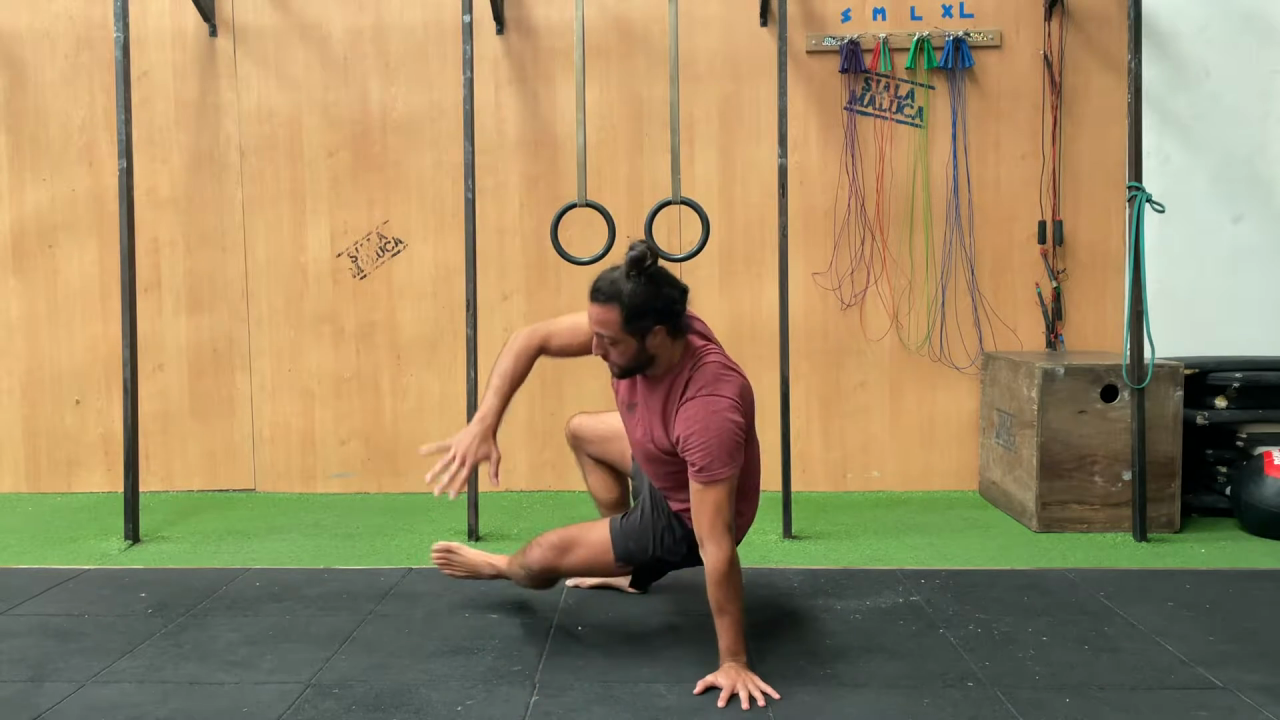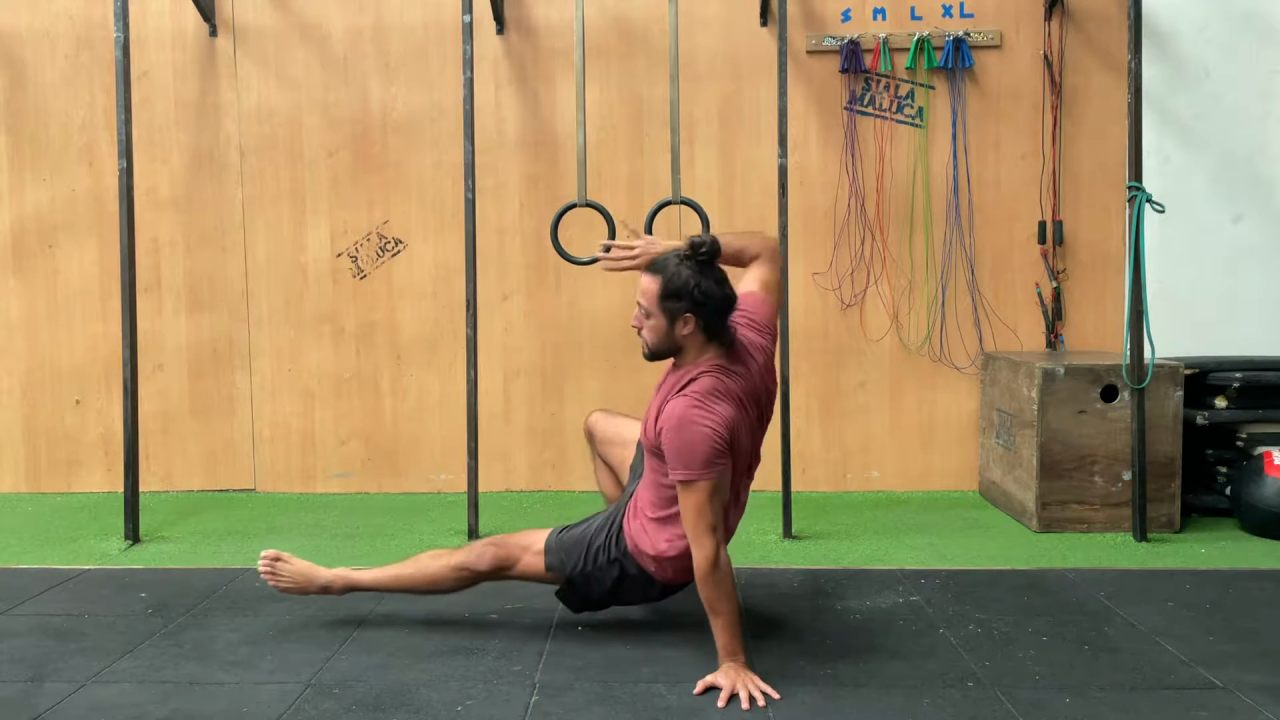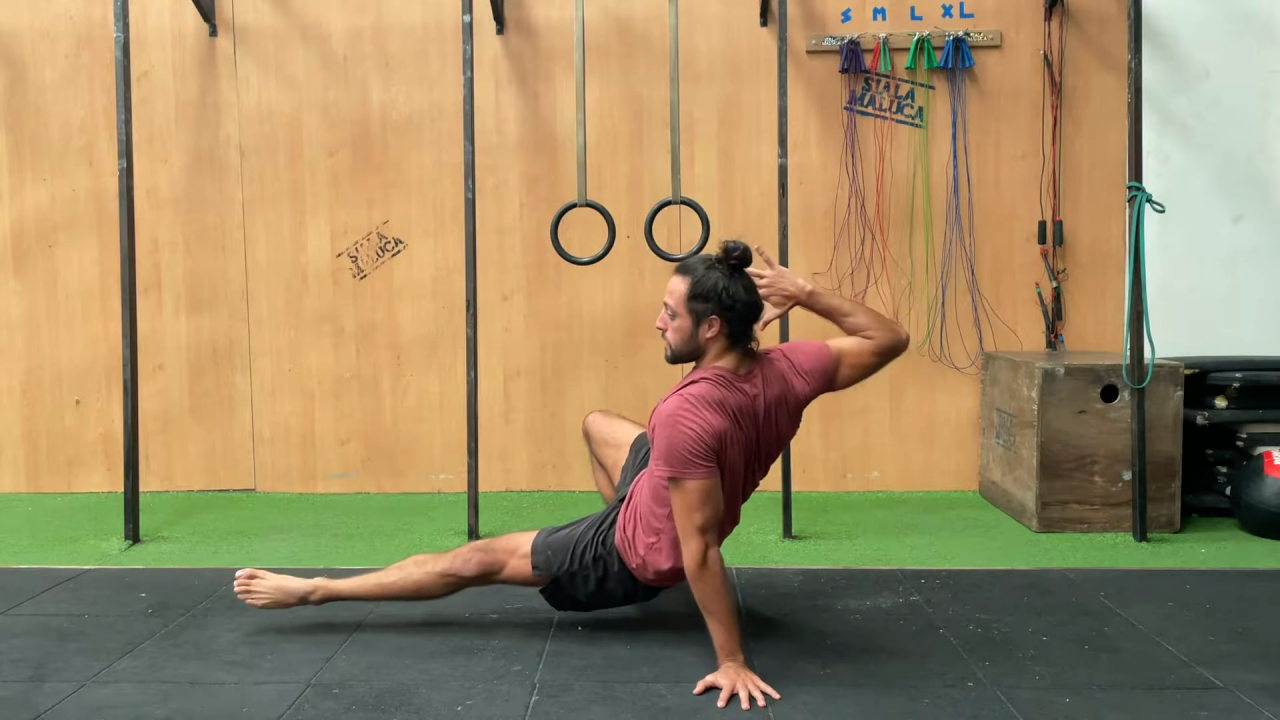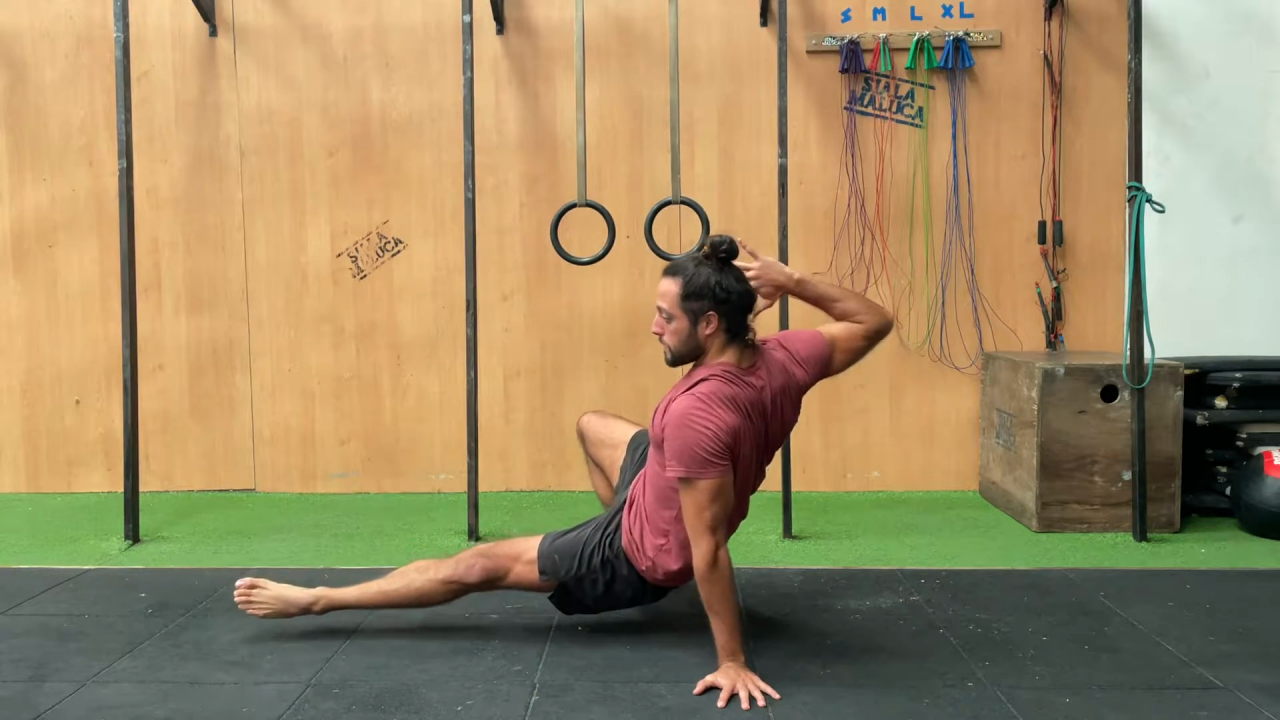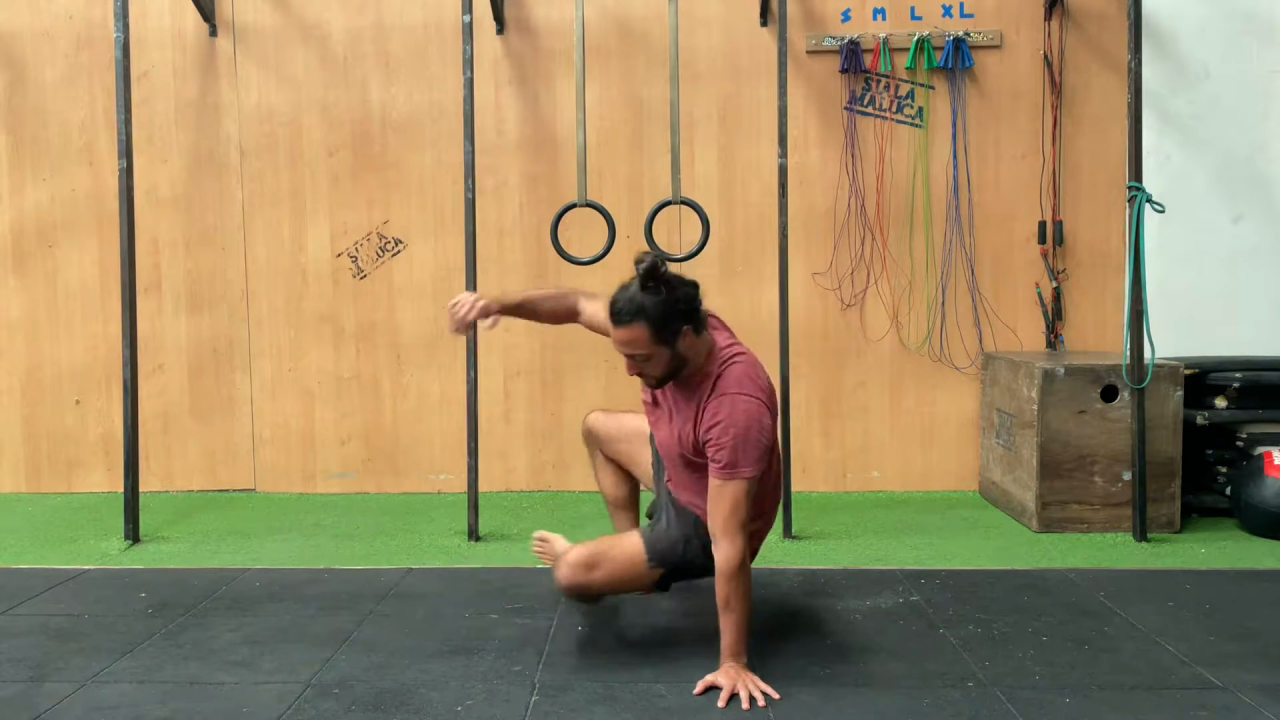
dt=0.4s
person 1, frame 1
left shoulder: (708, 410)
right shoulder: (651, 325)
left elbow: (717, 549)
right elbow: (528, 340)
left wrist: (733, 665)
right wrist: (481, 426)
left hip: (690, 514)
right hip: (667, 467)
left knee: (544, 555)
right knee: (582, 430)
left ankle: (498, 566)
right ankle: (629, 563)
person 1, frame 2
left shoulder: (694, 417)
right shoulder: (748, 333)
left elbow: (707, 550)
right elbow: (764, 249)
left wrist: (733, 663)
right wrist: (666, 251)
left hip: (649, 548)
right hip: (658, 501)
left knee: (485, 556)
right knee: (597, 426)
left ankle: (334, 581)
right ankle: (612, 539)
person 1, frame 3
left shoulder: (686, 416)
right shoulder: (791, 370)
left elbow: (698, 552)
right elbow: (890, 338)
left wrist: (732, 663)
right wrist: (807, 293)
left hip: (638, 553)
right hip: (662, 497)
left knee: (476, 559)
right knee: (595, 424)
left ankle: (313, 591)
person 1, frame 4
left shoulder: (698, 414)
right shoulder: (786, 359)
left elbow: (708, 553)
right elbow: (875, 321)
left wrist: (734, 664)
right wrist: (786, 280)
left hip: (644, 554)
right hip: (658, 489)
left knee: (480, 564)
right knee: (592, 428)
left ankle: (313, 601)
person 1, frame 5
left shoulder: (735, 405)
right shoulder: (660, 315)
left elbow: (729, 543)
right elbow: (573, 305)
left wrist: (735, 663)
right wrist: (499, 300)
left hip: (700, 514)
right hip: (683, 470)
left knee: (573, 576)
right knee: (596, 428)
right ankle: (630, 551)
